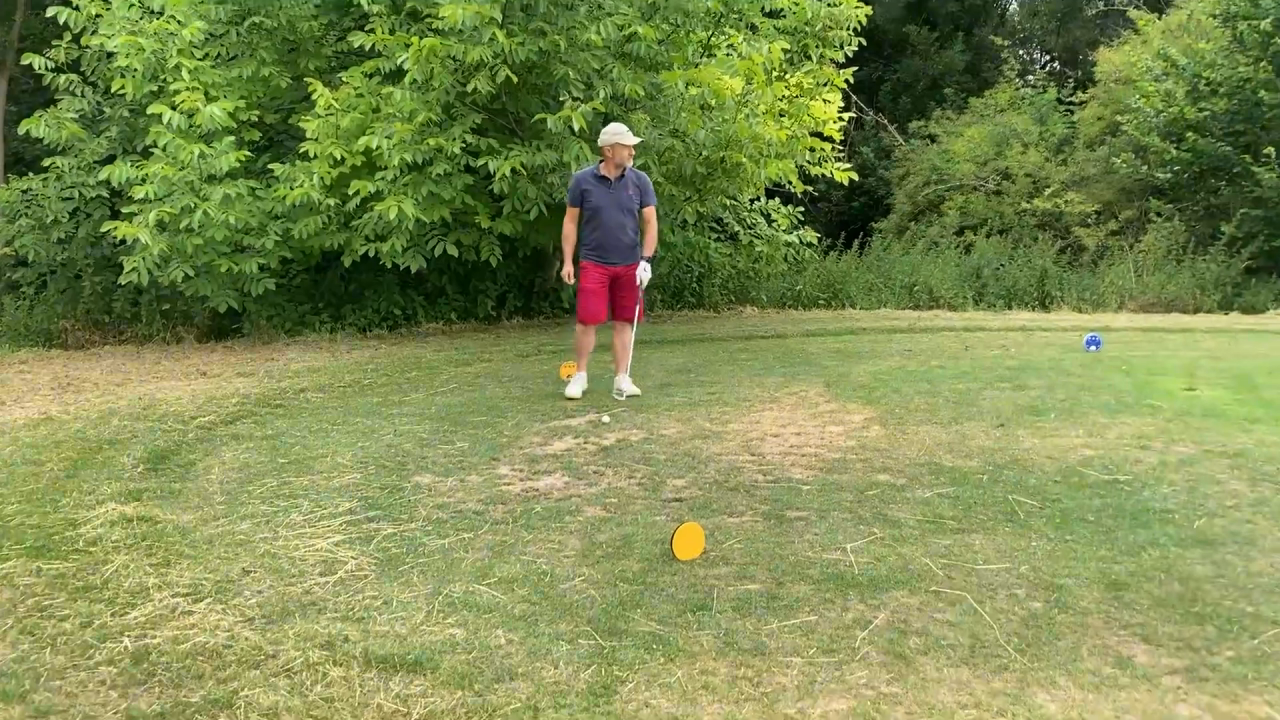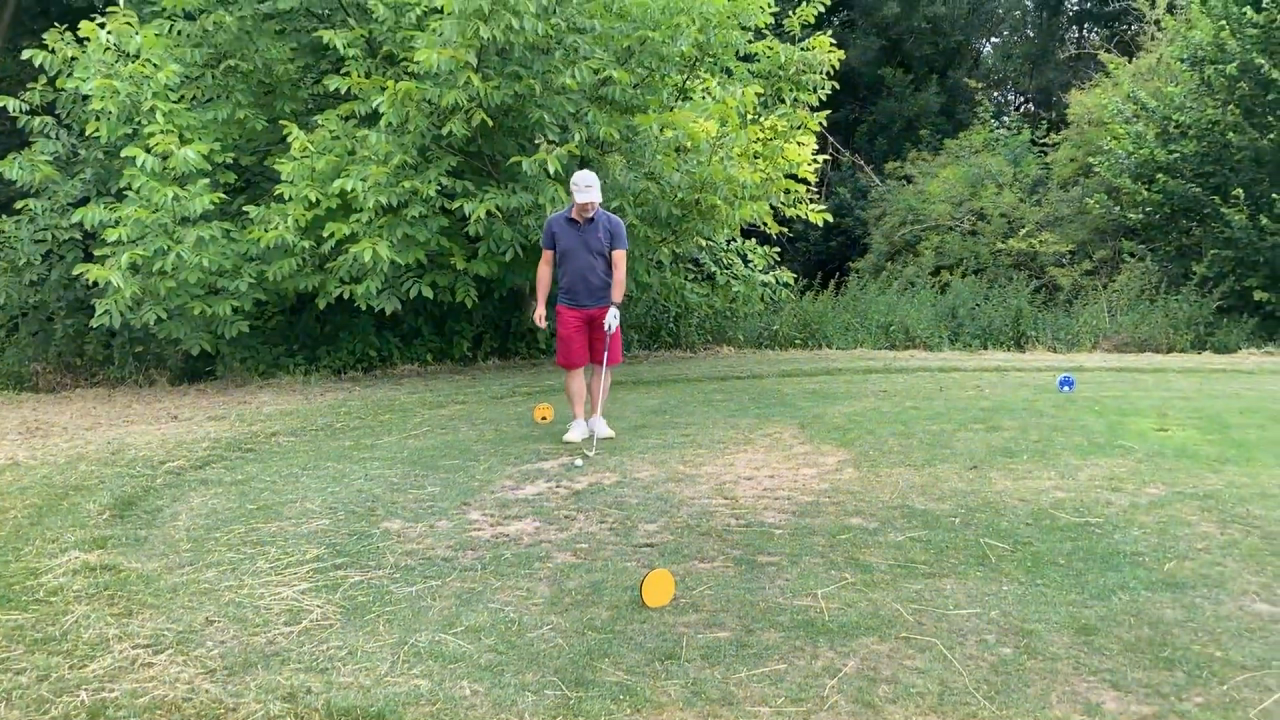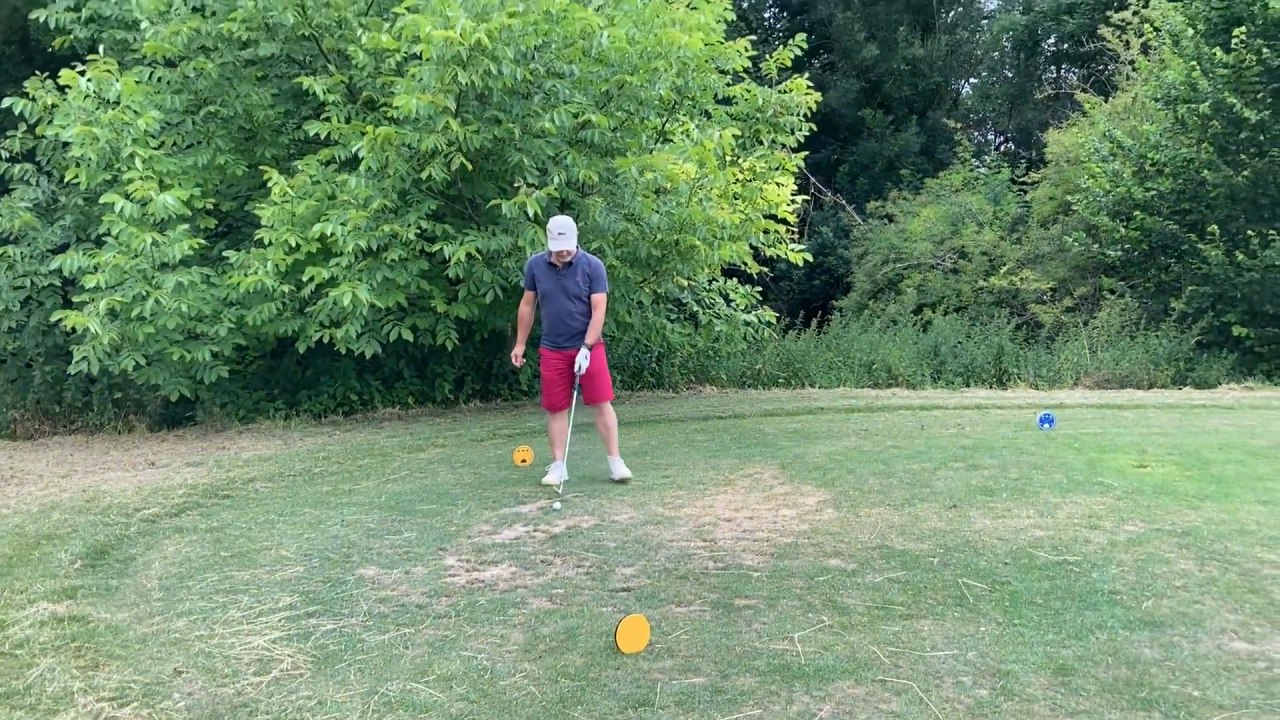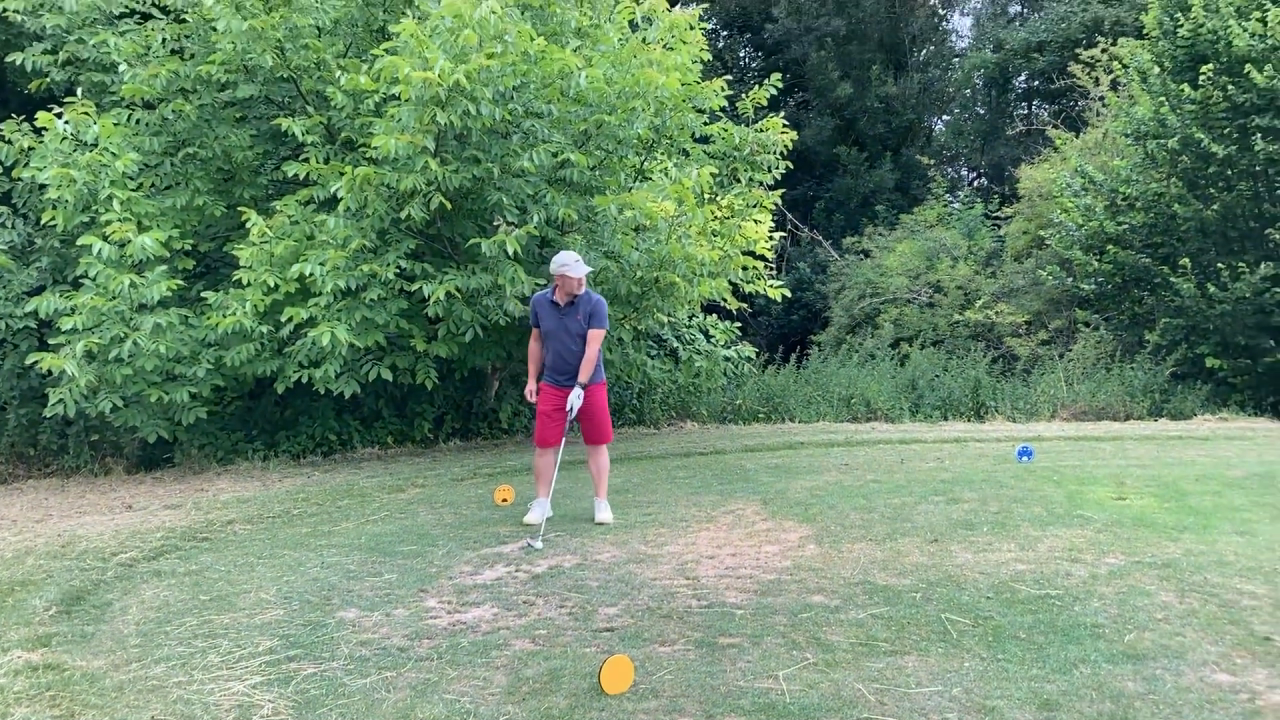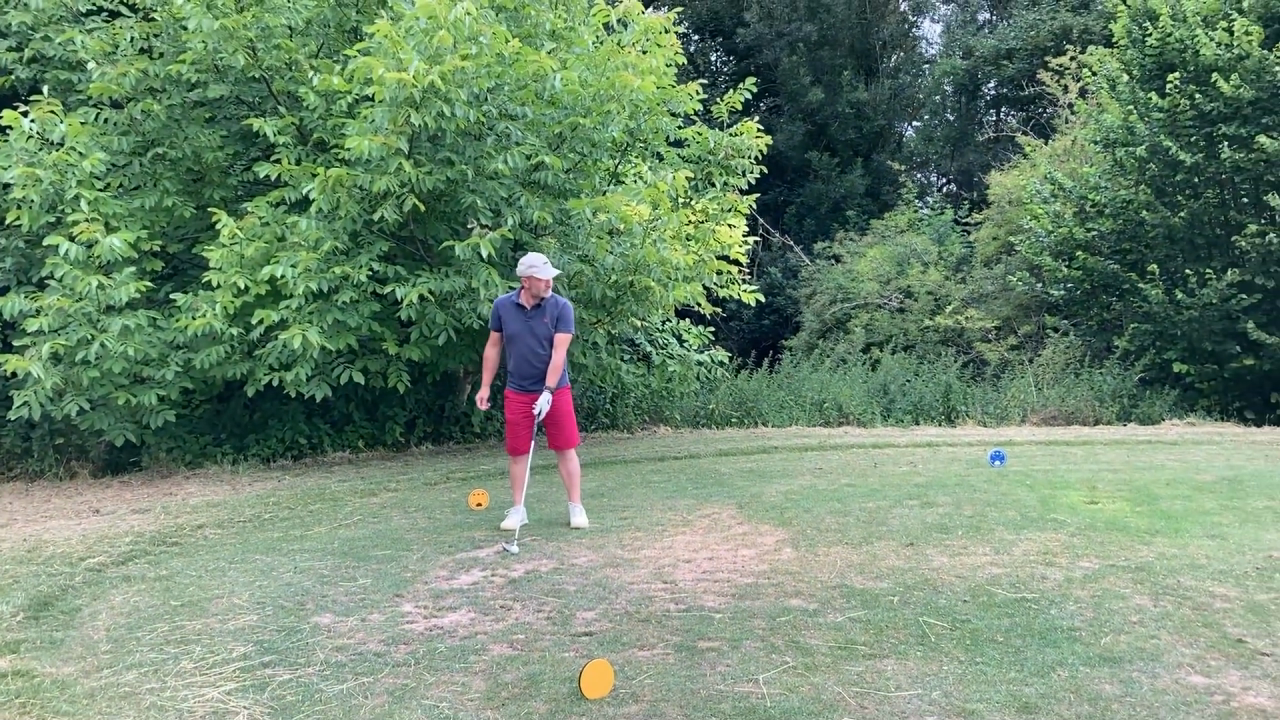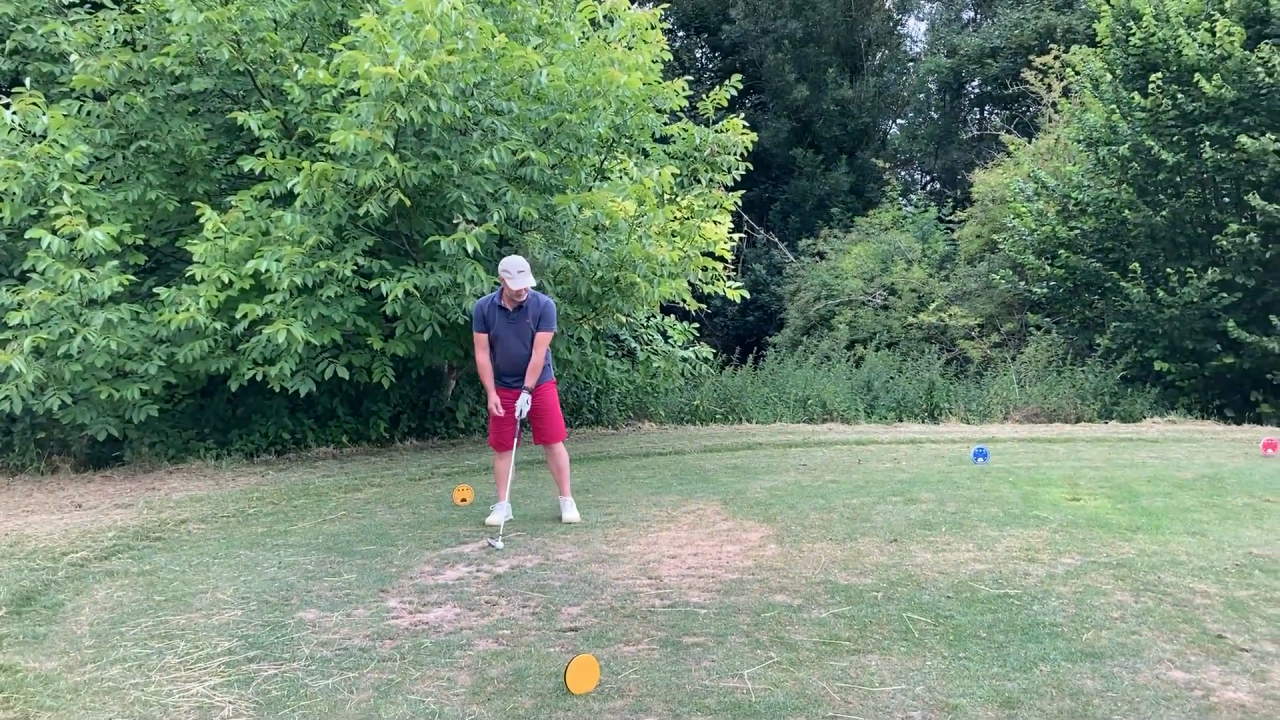
dt=0.4s
person 1, frame 1
left shoulder: (640, 181)
right shoulder: (582, 180)
left elbow: (649, 223)
right elbow: (570, 222)
left wrist: (646, 261)
right wrist: (567, 261)
left hip: (629, 265)
right hip: (593, 264)
left knee: (624, 322)
right knee: (587, 321)
left ankle: (621, 377)
right ankle: (580, 375)
person 1, frame 2
left shoulder: (613, 224)
right shoulder: (554, 223)
left elbow: (620, 268)
right elbow: (546, 265)
left wrist: (614, 307)
right wrist: (540, 304)
left hip: (604, 307)
right hip: (569, 308)
left knee: (602, 364)
right knee: (573, 366)
left ankle: (597, 418)
right ankle: (579, 422)
person 1, frame 3
left shoulder: (593, 266)
right shoulder: (535, 265)
left elbow: (598, 311)
right elbow: (527, 305)
left wrist: (586, 348)
right wrist: (520, 342)
left hip: (589, 346)
right hip: (552, 349)
left knee: (601, 403)
right knee: (555, 408)
left ankle: (615, 460)
right ankle: (558, 465)
person 1, frame 4
left shoulder: (595, 303)
right shoulder: (539, 302)
left elbow: (592, 349)
left wrist: (580, 387)
right wrist: (532, 379)
left hip: (590, 385)
right hip: (551, 386)
left knee: (597, 444)
right knee: (544, 445)
left ankle: (601, 502)
right ankle: (541, 503)
person 1, frame 5
left shoulder: (562, 307)
right shoulder: (502, 306)
left elbow: (559, 353)
right elbow: (493, 347)
left wrist: (548, 392)
right wrist: (485, 386)
left hip: (556, 390)
right hip: (517, 392)
left knee: (566, 449)
right knee: (517, 452)
left ankle: (575, 506)
right ankle: (518, 509)
person 1, frame 6
left shoulder: (544, 305)
right shoulder: (483, 308)
left elbow: (538, 353)
right elbow: (482, 352)
left wrist: (526, 392)
right wrist: (491, 393)
left hip: (540, 384)
right hip: (503, 388)
left knee: (553, 442)
right knee: (502, 448)
left ankle: (566, 500)
right ankle: (502, 505)
